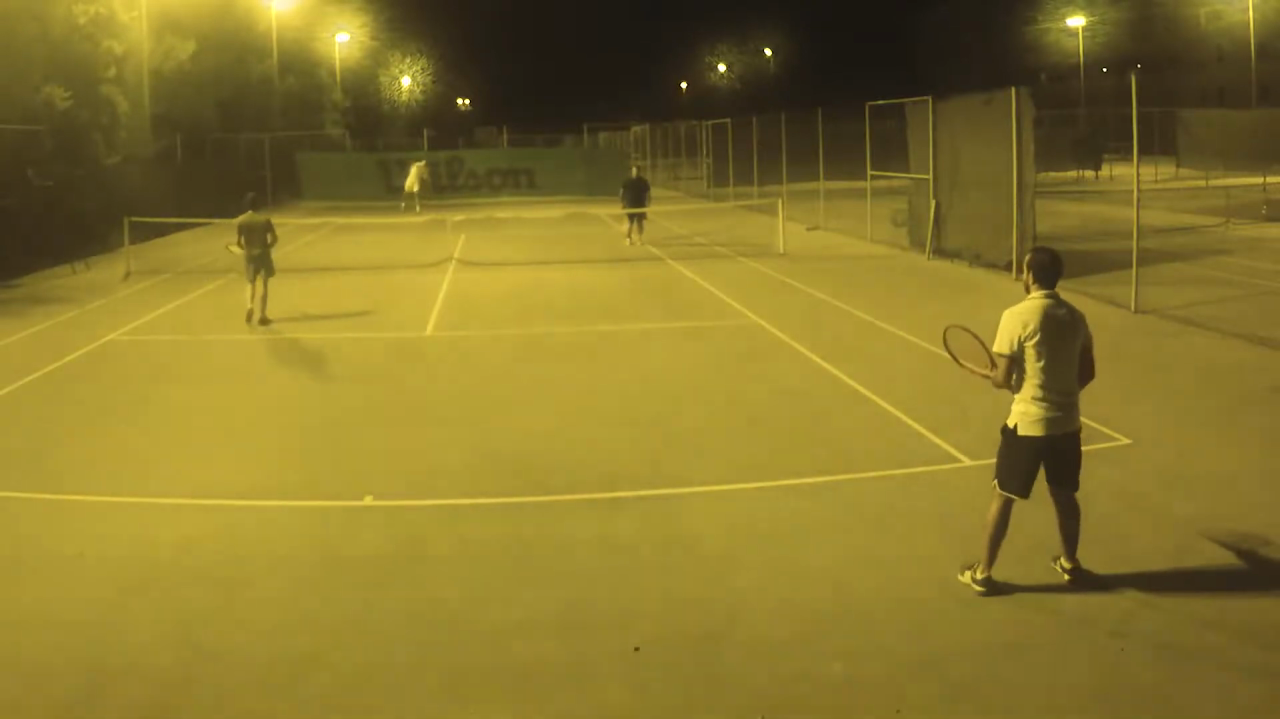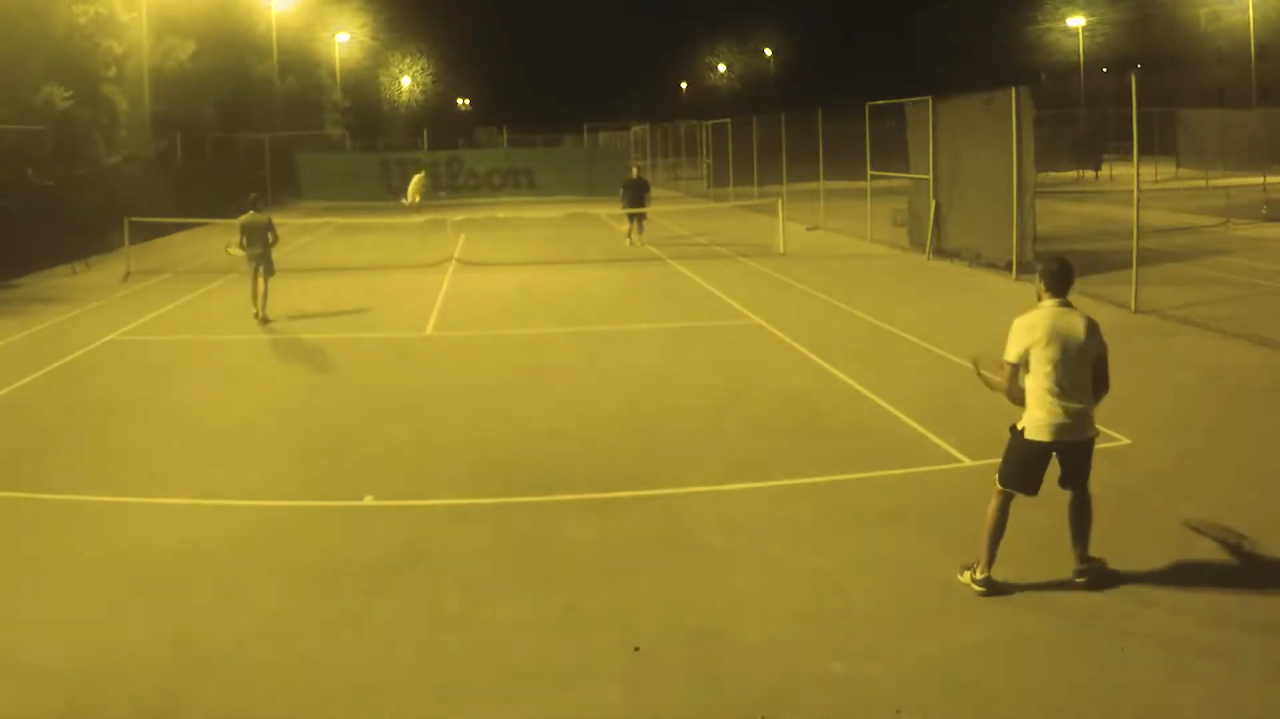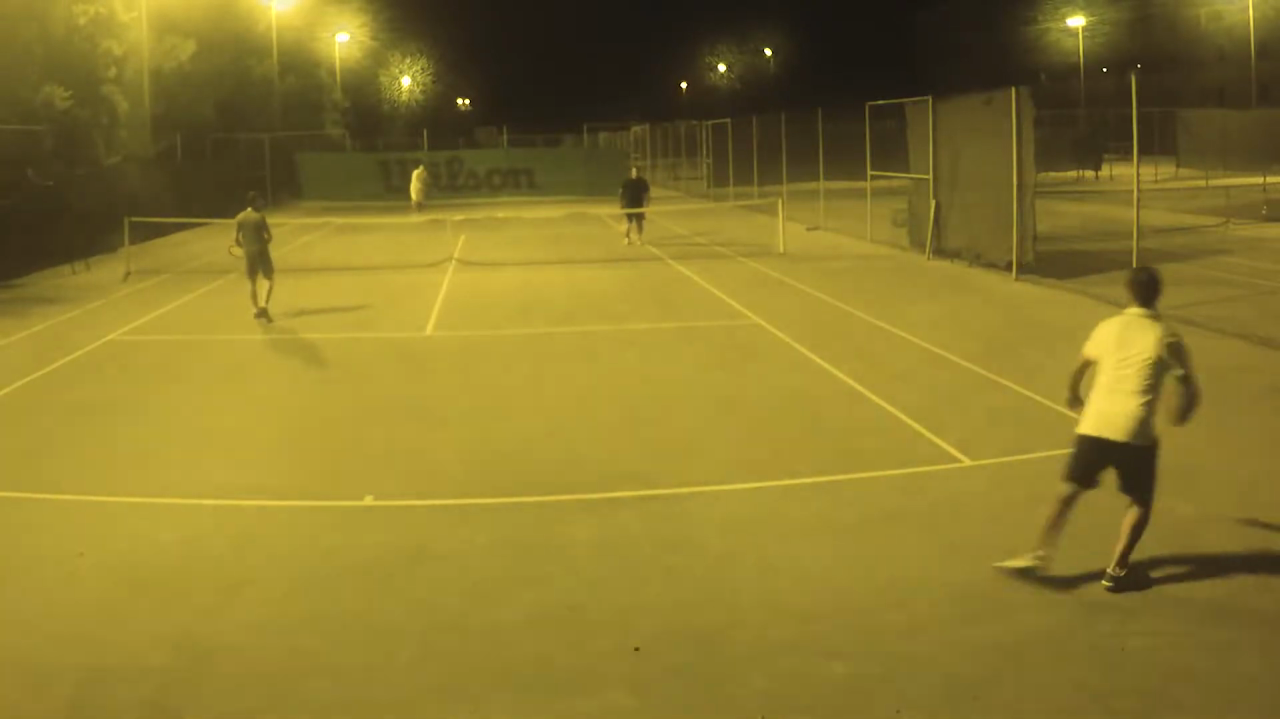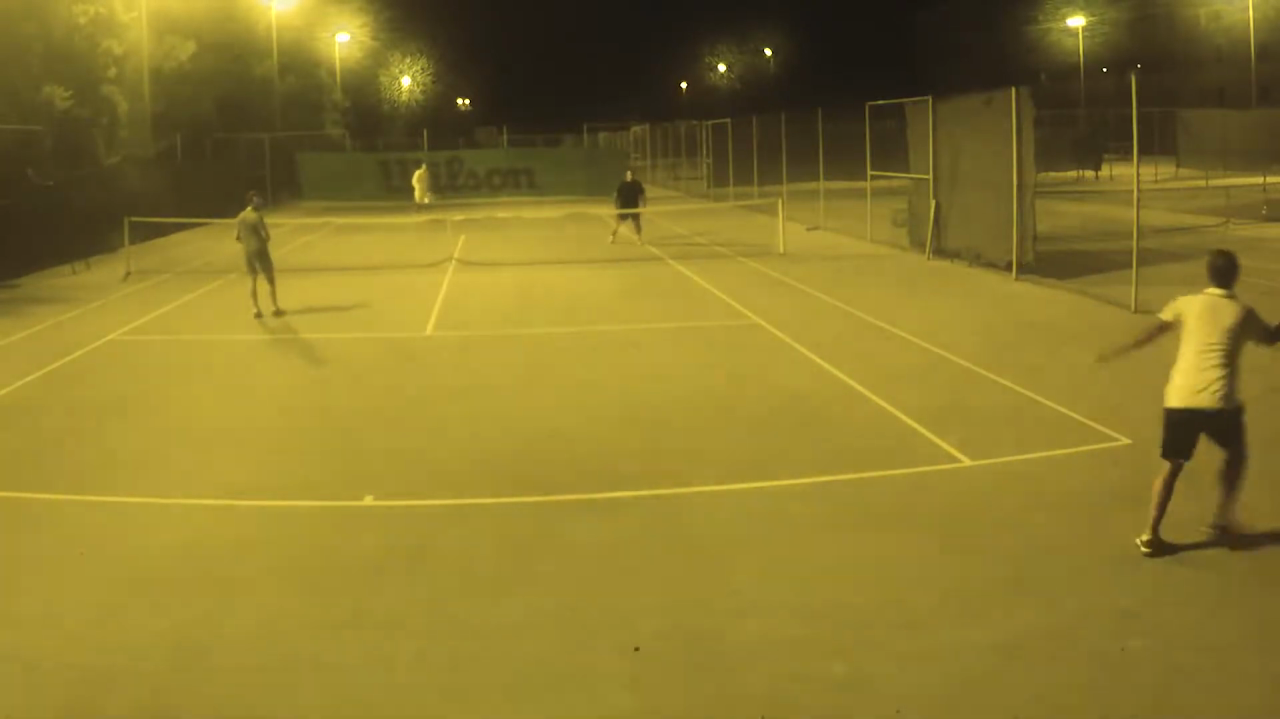
dt=0.3s
person 1, frame 1
left shoulder: (1016, 316)
right shoulder: (1075, 317)
left elbow: (1004, 378)
right elbow: (1087, 373)
left wrist: (993, 377)
left hip: (1028, 423)
right hip: (1067, 421)
left knee: (1003, 496)
right knee: (1063, 494)
left ankle: (982, 573)
right ankle: (1070, 563)
person 1, frame 2
left shoulder: (1026, 324)
right shoulder: (1089, 326)
left elbow: (1009, 387)
right elbow: (1102, 385)
left wrist: (1006, 391)
left hip: (1038, 426)
right hip: (1080, 428)
left knee: (1002, 495)
right knee: (1079, 492)
left ankle: (982, 572)
right ankle: (1082, 563)
person 1, frame 3
left shoulder: (1107, 328)
right shoulder: (1167, 338)
left elbow: (1079, 372)
right elbow: (1191, 396)
left wrist: (1073, 397)
right wrist: (1180, 416)
left hip: (1095, 426)
right hip: (1136, 433)
left knee: (1071, 492)
right knee: (1141, 501)
left ankle: (1039, 554)
right ankle: (1118, 569)
person 1, frame 4
left shoulder: (1186, 304)
right shoulder: (1244, 313)
left elbow: (1154, 331)
left wrist: (1118, 351)
left hip: (1179, 400)
right hip: (1218, 403)
left knee: (1171, 466)
right knee: (1235, 454)
left ankle: (1149, 536)
right ankle: (1222, 519)
